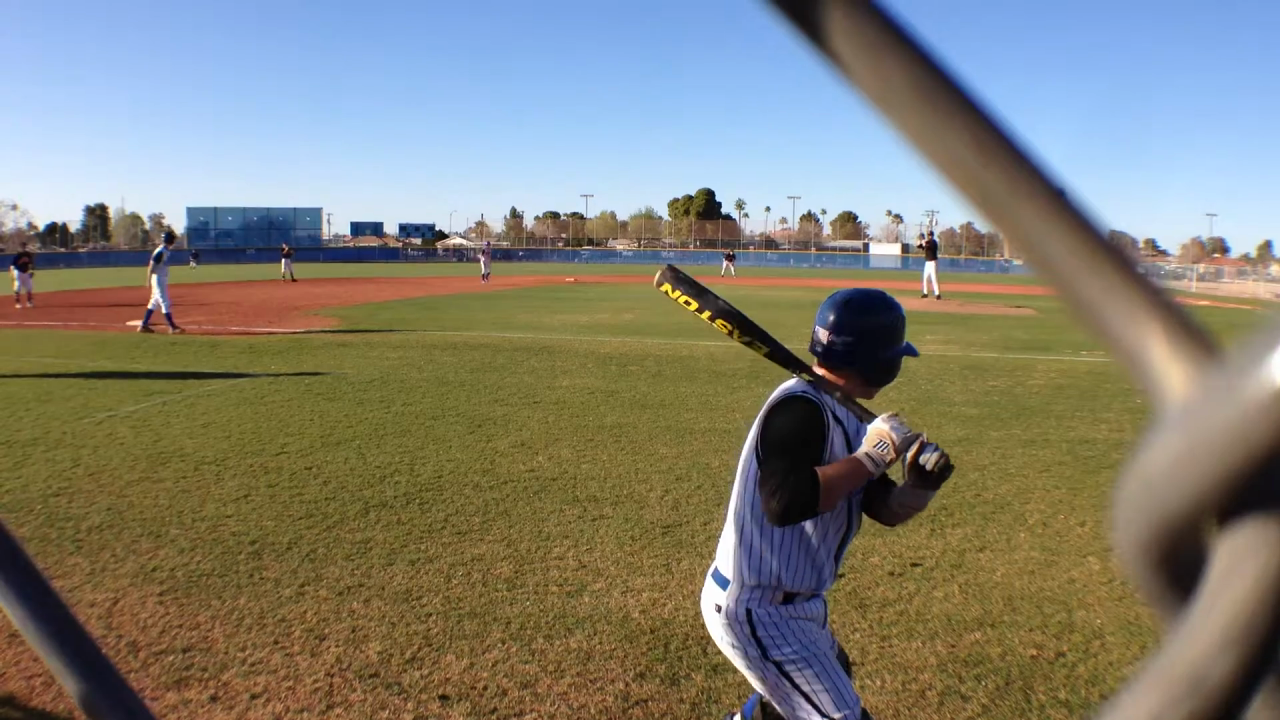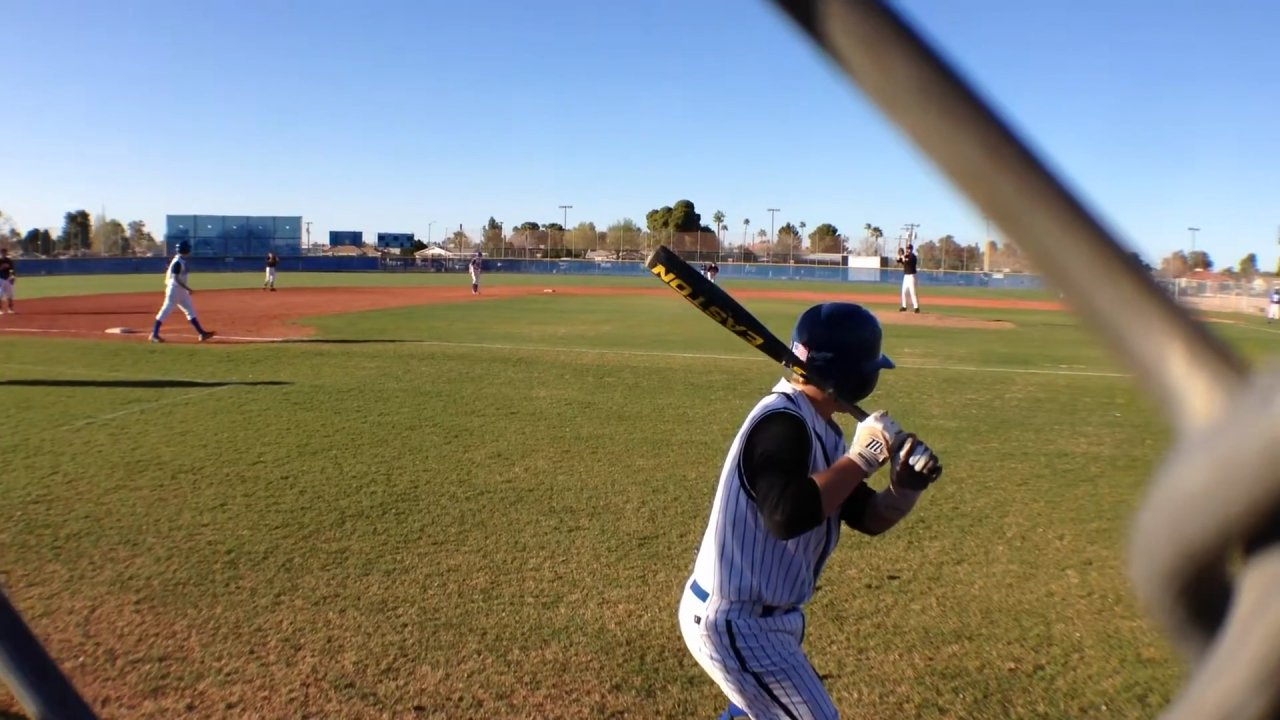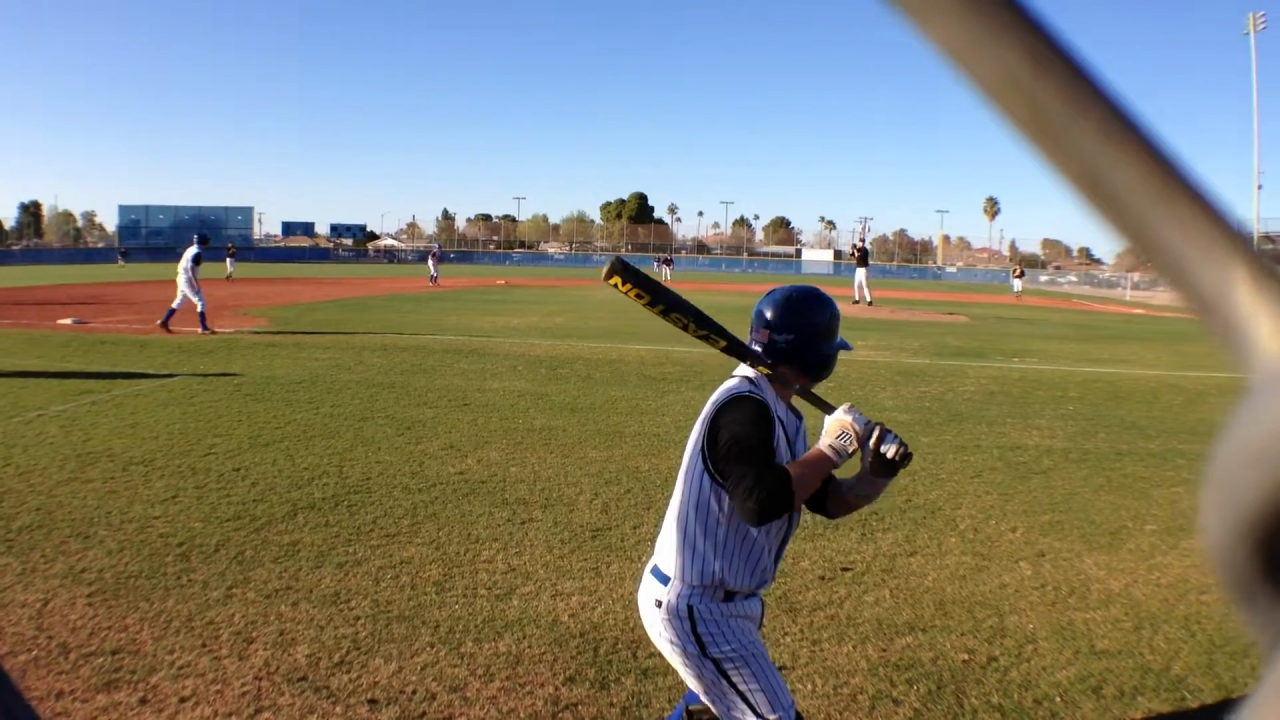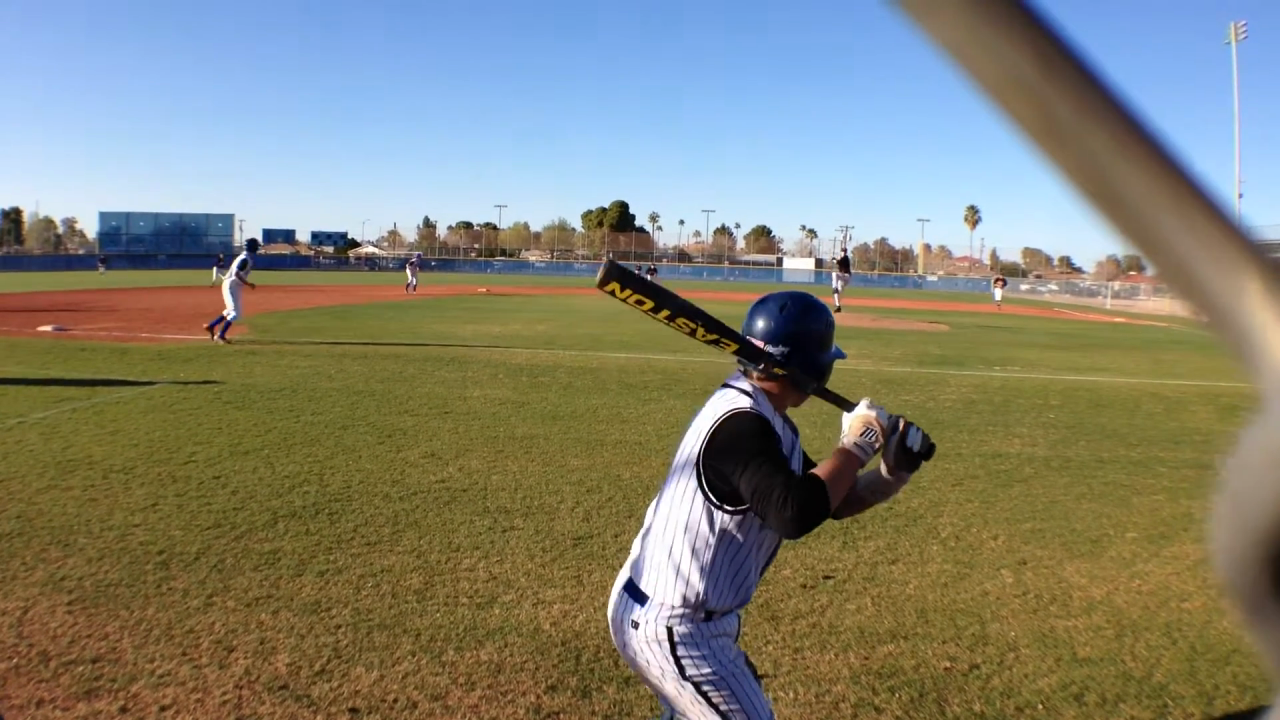
dt=0.7s
person 1, frame 1
left shoulder: (844, 414)
right shoulder: (799, 407)
left elbow: (885, 510)
right elbow: (783, 503)
left wrist: (919, 486)
right wrist: (869, 457)
left hip: (784, 599)
right hip: (758, 609)
left knee: (809, 681)
person 1, frame 2
left shoulder: (820, 429)
right shoulder: (782, 422)
left elbow: (867, 518)
right elbow: (786, 516)
left wrist: (905, 487)
right wrist: (862, 457)
left hip: (757, 613)
right hip: (737, 623)
person 1, frame 3
left shoulder: (778, 411)
right shoulder: (746, 407)
left elbow: (826, 501)
right elbow: (757, 503)
left wrist: (873, 477)
right wrist: (831, 448)
left hip: (704, 596)
right hip: (698, 607)
person 1, frame 4
left shoulder: (760, 417)
right shoulder: (742, 425)
left elbow: (828, 499)
right elbow: (793, 515)
left wrist: (893, 472)
right wrist: (857, 446)
left hip: (694, 611)
right hip: (671, 626)
left knee: (741, 685)
